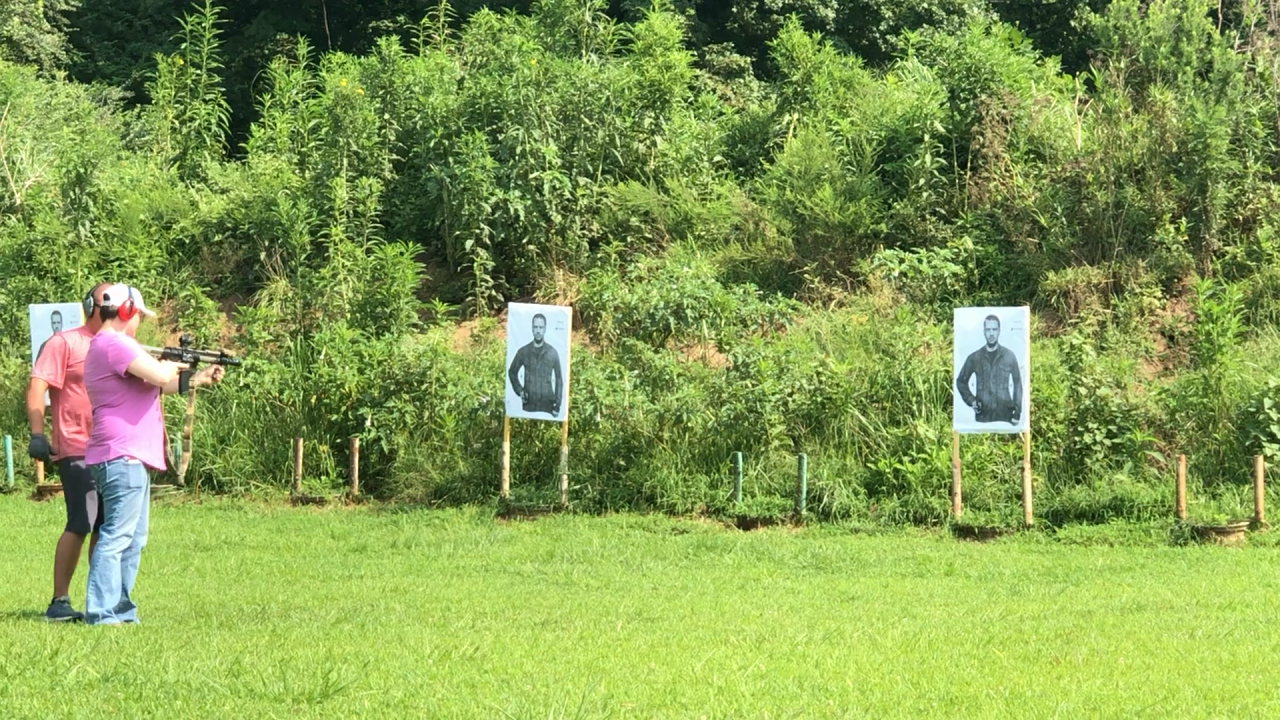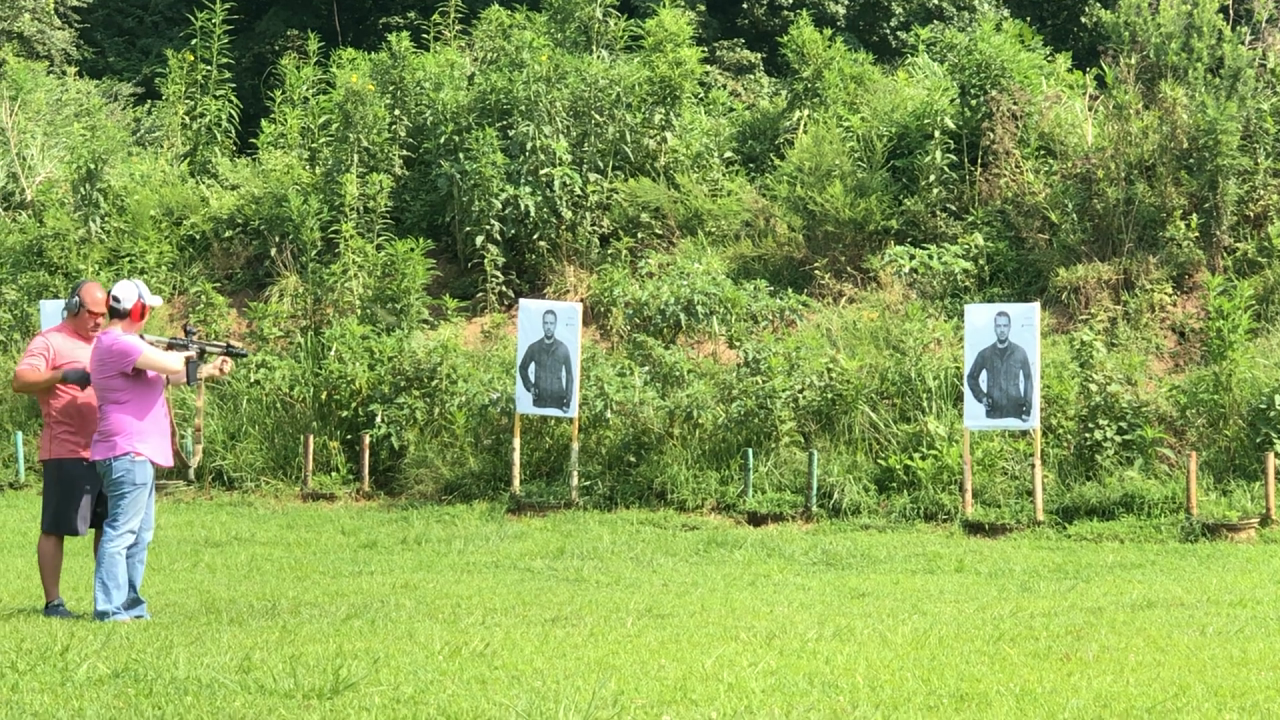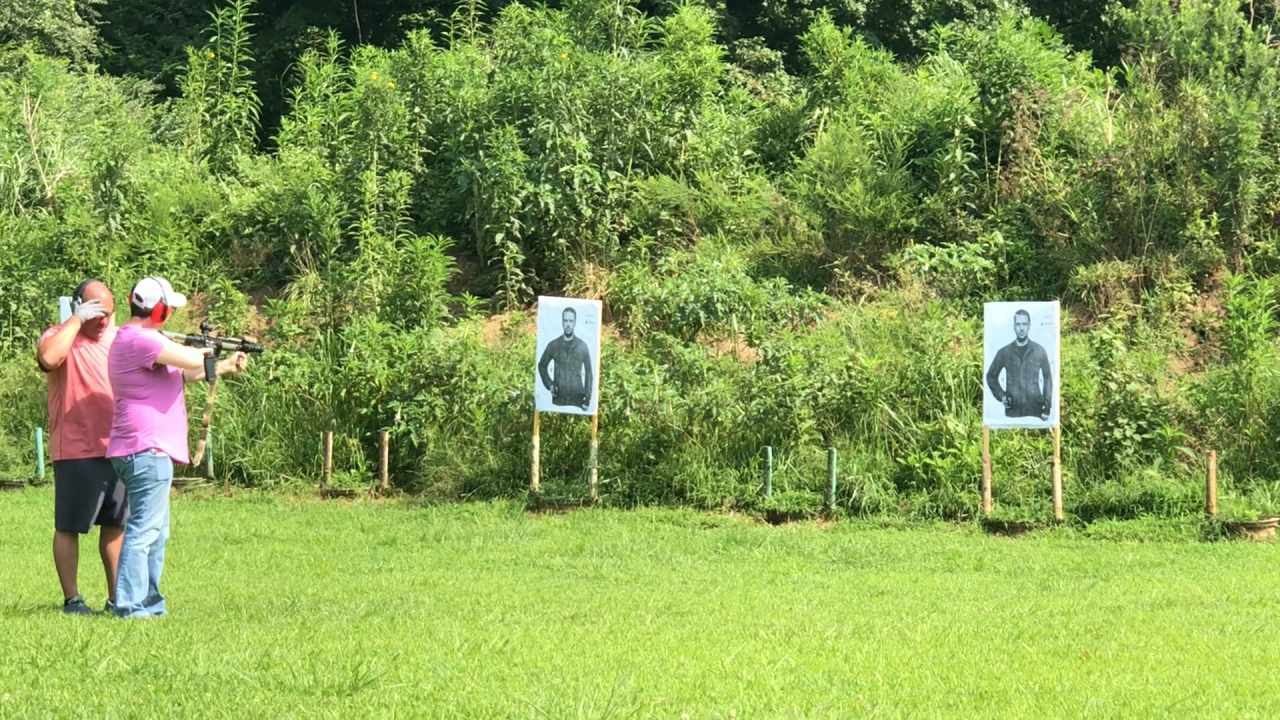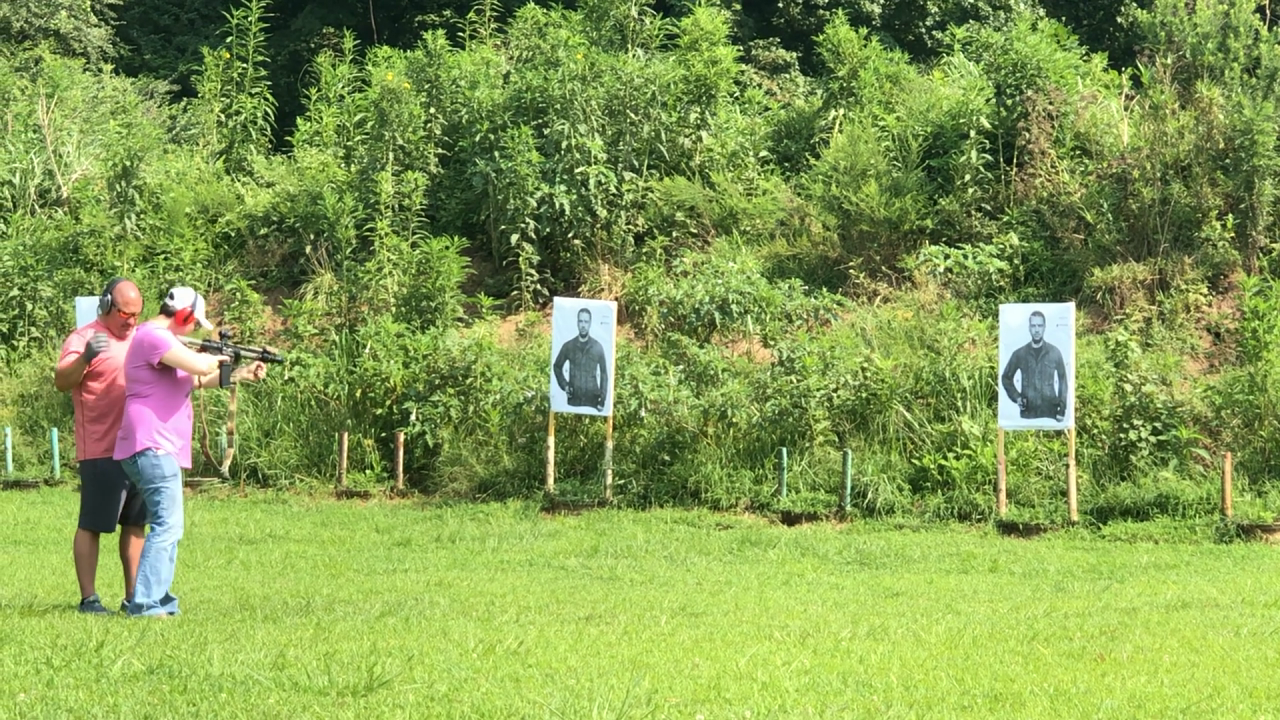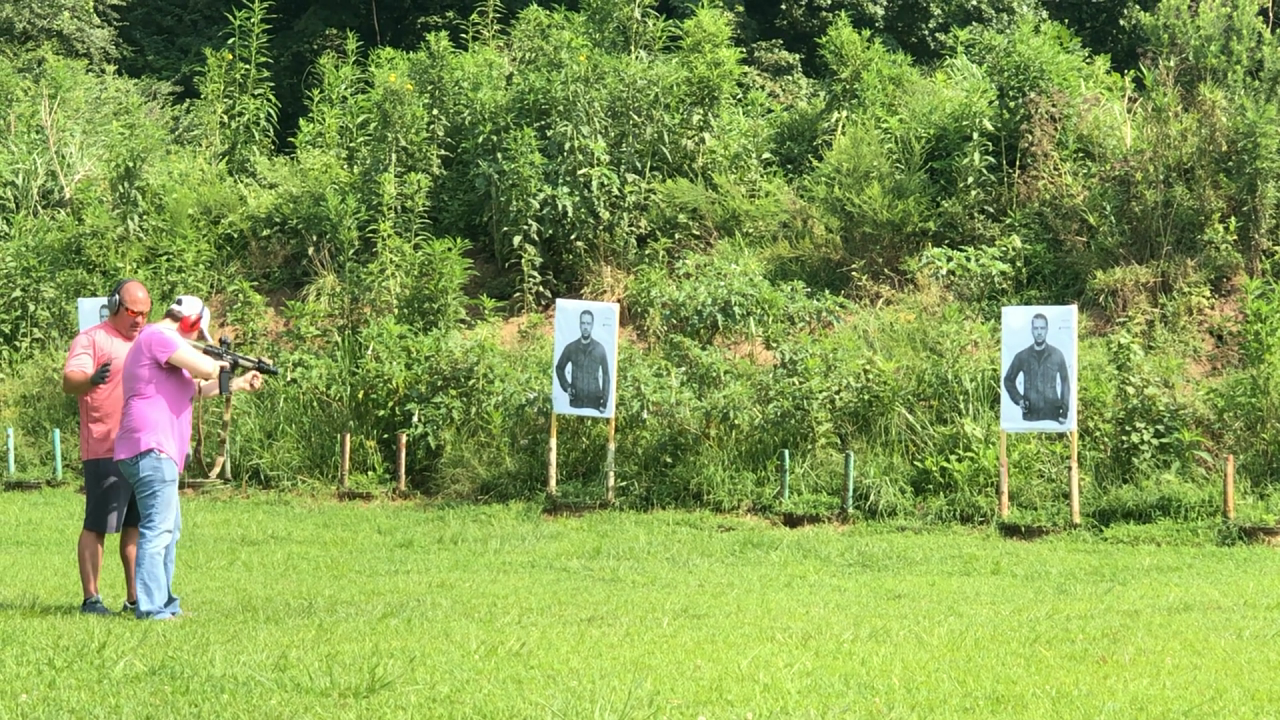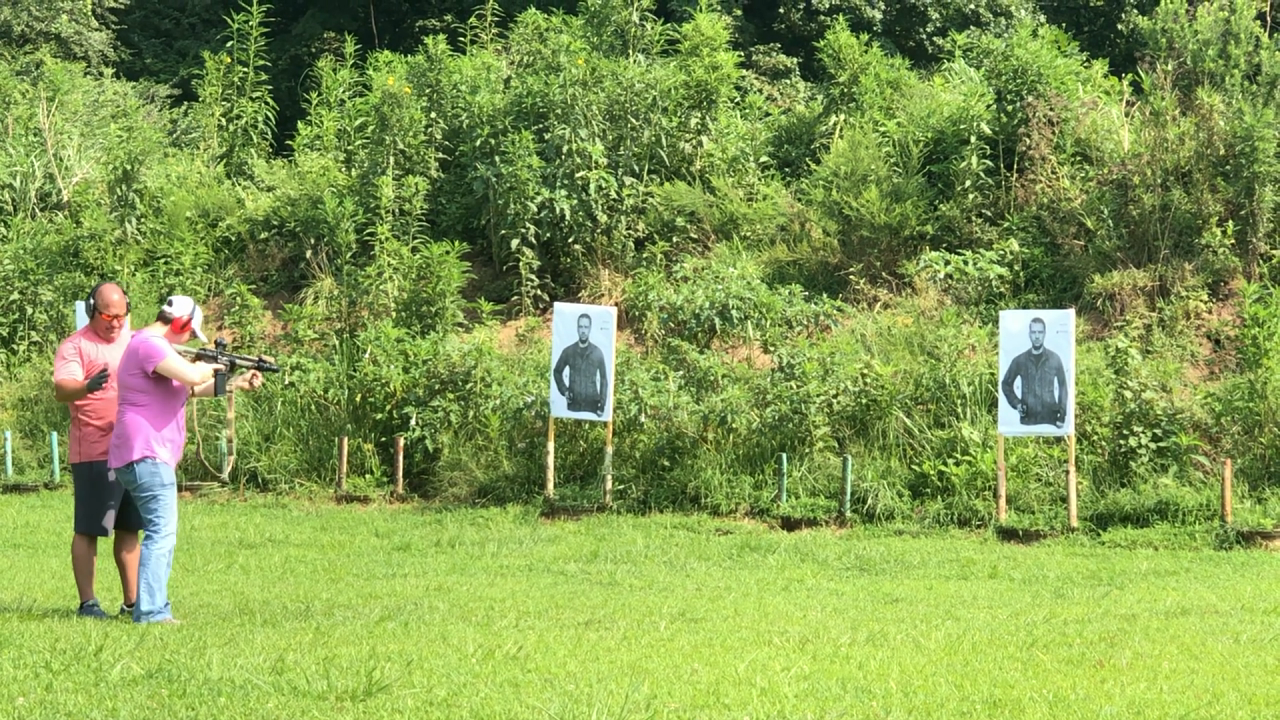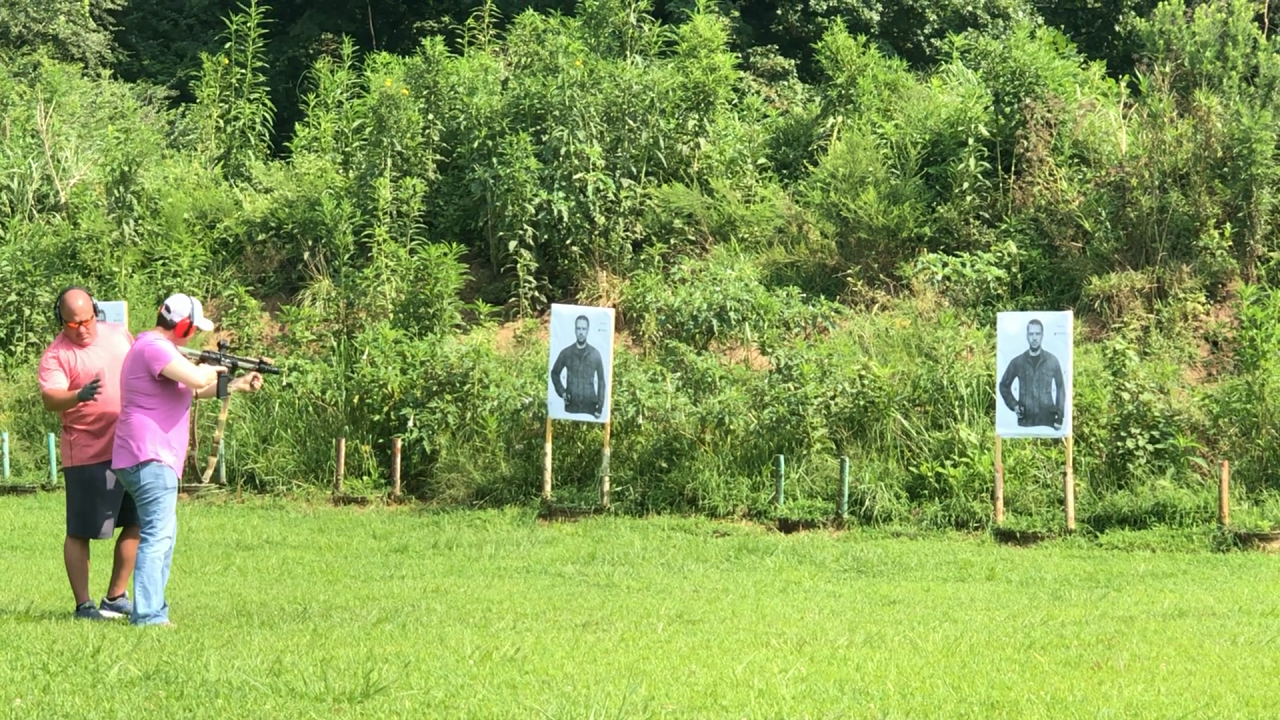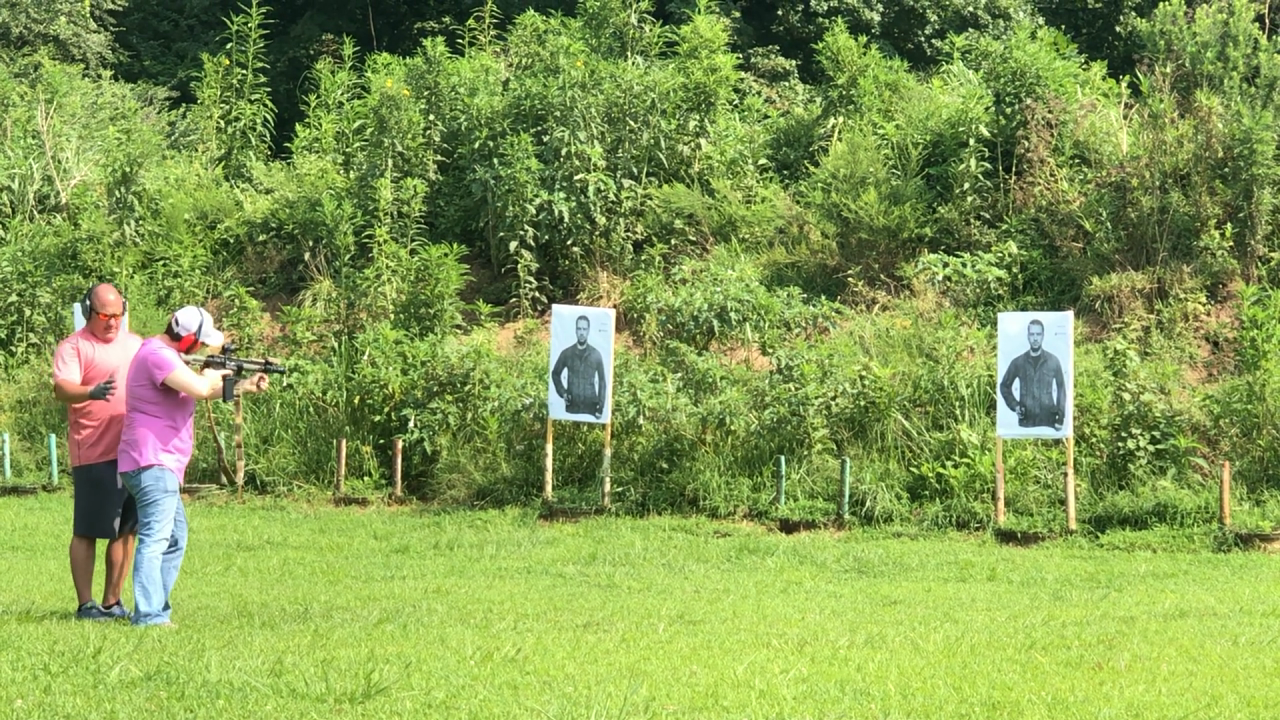
dt=0.5s
person 1, frame 1
right shoulder: (64, 342)
right elbow: (37, 387)
right wrist: (37, 433)
right hip: (77, 451)
right knee: (79, 526)
right ankle: (59, 600)
person 1, frame 2
right shoulder: (49, 341)
right elbow: (20, 380)
right wrist: (61, 375)
right hip: (67, 452)
right knee: (56, 528)
right ankle: (53, 602)
person 1, frame 3
left shoulder: (115, 334)
right shoulder: (60, 335)
right elbow: (48, 358)
right wrist: (77, 320)
right hip: (77, 451)
left knee: (115, 525)
right knee: (69, 526)
left ankle: (116, 596)
right ankle: (71, 598)
person 1, frame 4
right shoulder: (82, 338)
right elbow: (61, 382)
right wrist: (84, 357)
right hip: (102, 450)
left knee: (135, 524)
right knee: (91, 524)
left ankle: (133, 596)
right ankle: (88, 598)
person 1, frame 5
right shoulder: (91, 339)
right elbow: (69, 382)
right wrist: (92, 379)
right hip: (106, 450)
left knee: (136, 525)
right knee: (97, 525)
left ankle: (135, 597)
right ankle: (91, 599)
person 1, frame 6
left shoulder: (134, 340)
right shoulder: (75, 346)
right elbow: (61, 389)
right wrist: (87, 386)
right hip: (95, 453)
left knee: (129, 529)
right knee: (89, 528)
left ankle: (132, 601)
right ankle: (87, 602)
person 1, frame 7
left shoulder: (119, 334)
right shoulder: (55, 355)
right elbow: (49, 399)
right wrist: (78, 396)
right hip: (88, 455)
left knee: (136, 524)
right knee: (80, 531)
left ankle: (116, 597)
right ankle: (84, 604)
person 1, frame 8
left shoulder: (134, 343)
right shoulder: (73, 347)
right elbow: (62, 388)
right wrist: (90, 392)
right hip: (96, 455)
left knee: (127, 530)
right knee: (87, 531)
left ankle: (111, 603)
right ankle: (85, 605)
person 2, frame 1
left shoulder: (113, 345)
right shoulder: (114, 344)
left elbow: (156, 386)
right elbow: (160, 376)
left wrist: (200, 378)
right wrist: (172, 367)
left hip: (131, 457)
right hip: (121, 457)
left knee: (133, 538)
right knee: (116, 536)
left ankle: (120, 609)
right ankle: (100, 614)
person 2, frame 2
left shoulder: (123, 342)
right shoulder: (119, 344)
left elbow: (163, 377)
right elbow: (170, 366)
left wrist: (209, 370)
right wrist: (180, 355)
left hip: (136, 453)
right hip: (127, 453)
left knee: (139, 535)
right knee: (121, 533)
left ankle: (130, 605)
right ankle: (109, 610)
person 2, frame 3
left shoulder: (137, 337)
right shoulder: (140, 339)
left elbow: (179, 373)
right elbow: (191, 361)
left wrist: (225, 366)
right wrist: (199, 350)
left hip: (149, 449)
right hip: (146, 450)
left knee: (156, 530)
right knee: (144, 529)
left ankle: (148, 602)
right ankle: (129, 607)
person 2, frame 4
left shoulder: (160, 338)
right shoulder: (153, 336)
left elbow: (195, 380)
right elbow: (198, 366)
left wrist: (240, 374)
right wrist: (214, 358)
left hip: (162, 449)
right hip: (151, 447)
left knee: (171, 529)
right knee: (166, 525)
left ankle: (161, 602)
right ankle: (145, 604)
person 2, frame 5
left shoulder: (157, 341)
right shoulder: (160, 336)
left elbow: (192, 387)
right elbow: (205, 367)
left wrist: (236, 384)
right wrist: (216, 364)
left hip: (155, 449)
right hip: (150, 448)
left knee: (169, 529)
right knee: (157, 528)
left ankle: (165, 602)
right ankle: (151, 609)
person 2, frame 6
left shoulder: (154, 346)
right shoulder: (149, 344)
left elbow: (190, 389)
right elbow: (192, 377)
left wrist: (235, 383)
right wrist: (208, 367)
left hip: (152, 455)
right hip: (146, 455)
left knee: (162, 532)
right knee: (162, 531)
left ankle: (154, 607)
right ankle: (151, 611)
person 2, frame 7
left shoulder: (157, 346)
right shoulder: (155, 347)
left elbow: (190, 390)
right elbow: (197, 380)
left wrist: (236, 385)
right wrist: (211, 371)
left hip: (153, 458)
right hip: (149, 458)
left knee: (164, 534)
right knee: (157, 535)
left ankle: (152, 609)
right ankle: (148, 615)
person 2, frame 8
left shoulder: (166, 354)
right shoulder: (158, 355)
left elbow: (195, 390)
right elbow: (199, 389)
left wrist: (243, 385)
right wrist: (213, 375)
left hip: (159, 463)
right hip: (152, 462)
left knee: (175, 538)
right knee: (155, 538)
left ankle: (155, 609)
right ankle: (148, 615)
